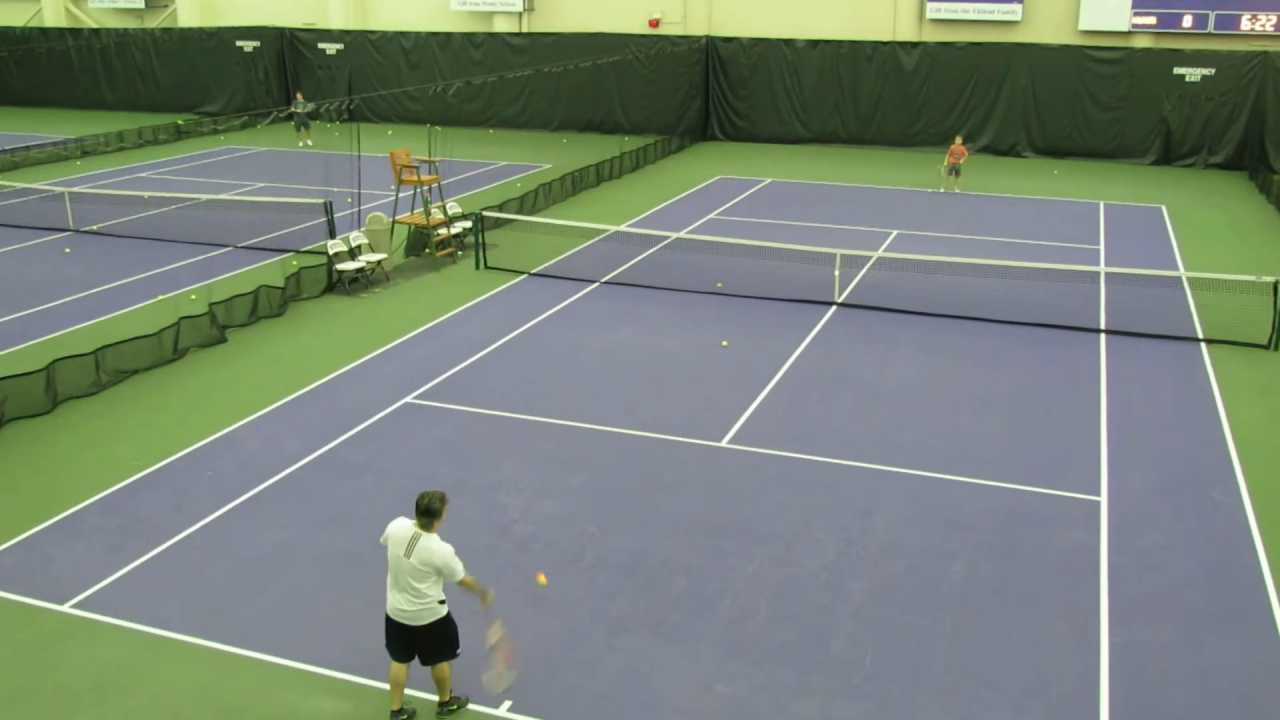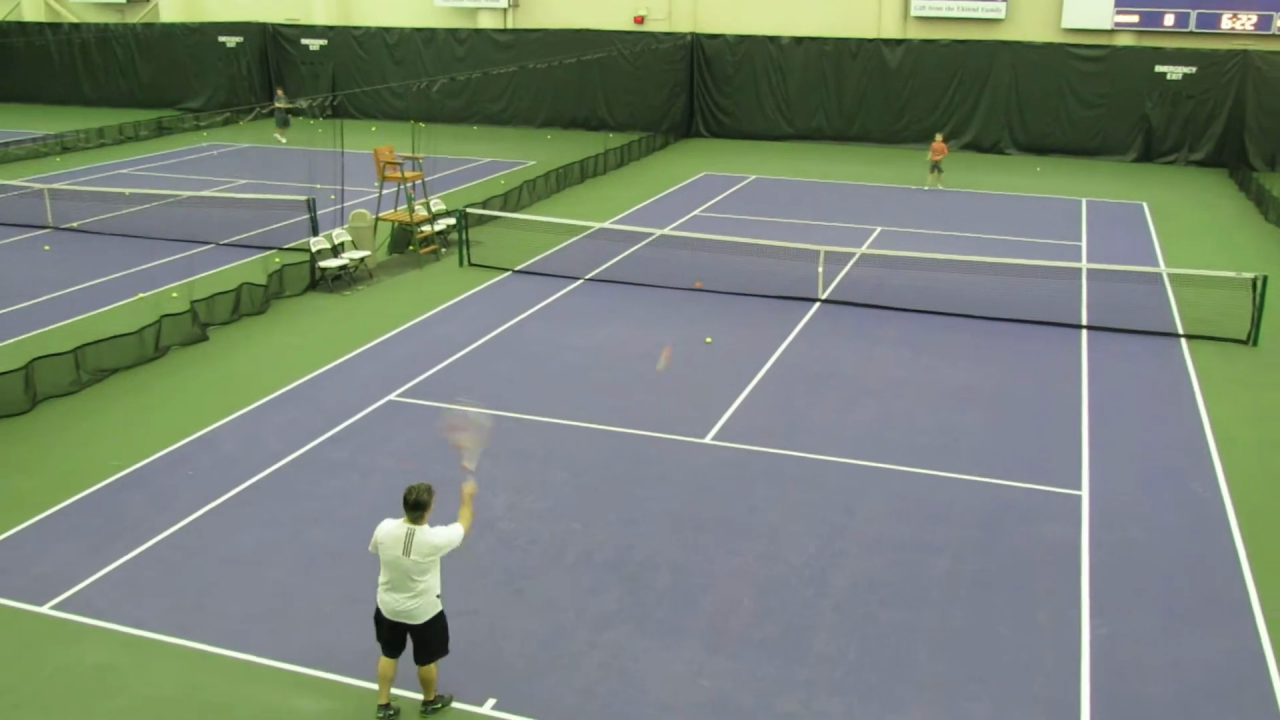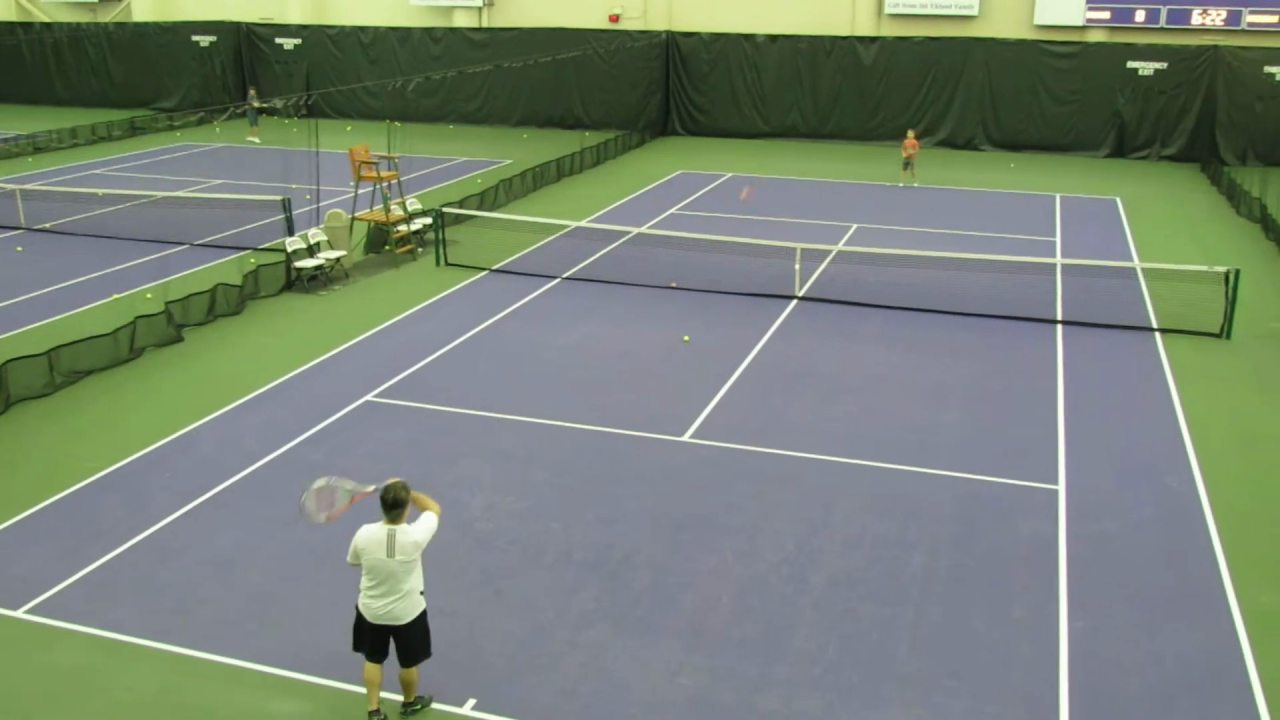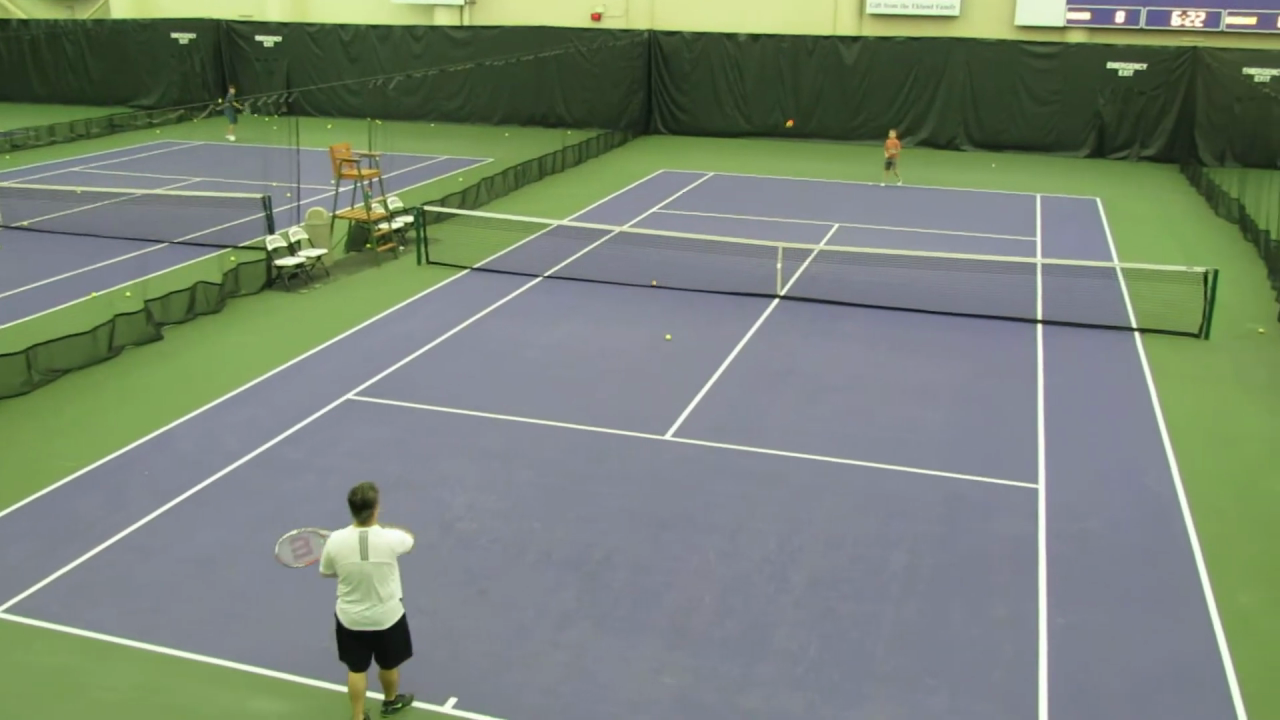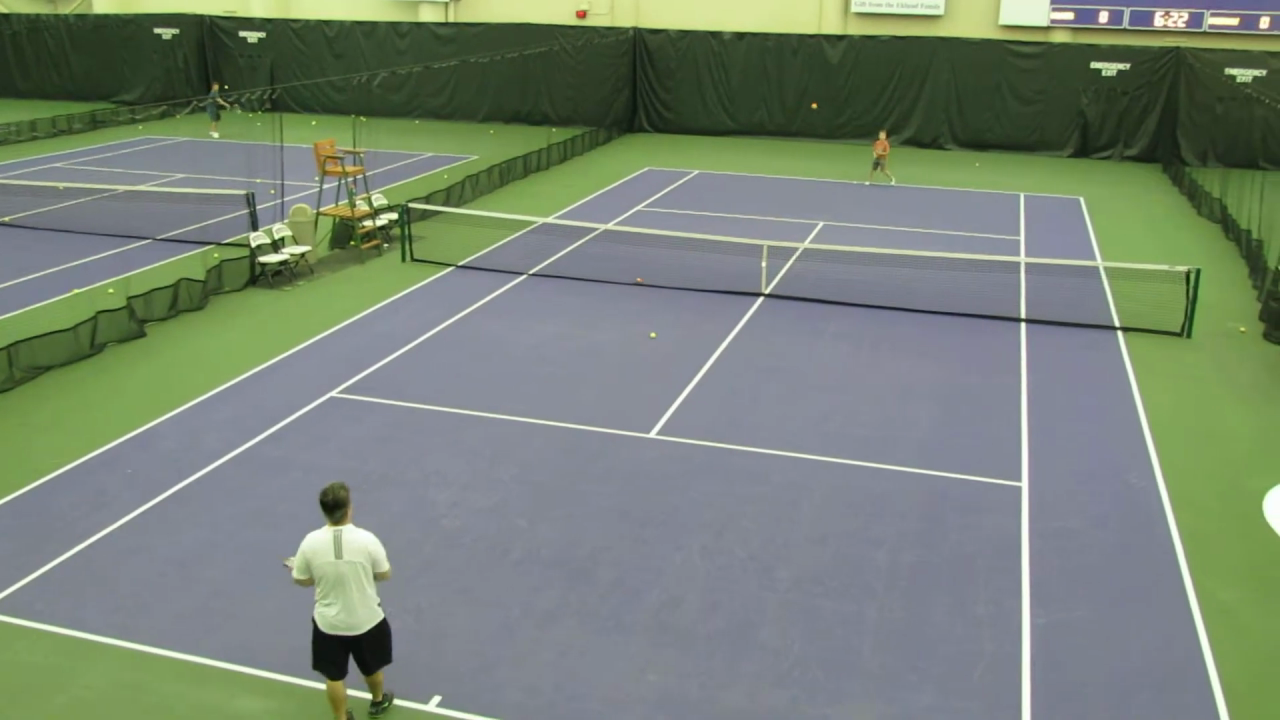
dt=0.2s
person 1, frame 1
left shoulder: (396, 526)
right shoulder: (440, 551)
right elbow: (462, 579)
right wrist: (484, 593)
left hip: (395, 610)
right hip: (429, 615)
left knee: (399, 659)
right knee: (439, 660)
person 1, frame 2
left shoulder: (385, 528)
right shoulder: (436, 539)
left elbow: (375, 551)
right elbow: (464, 524)
right wrist: (468, 497)
left hip: (388, 607)
right hip: (424, 611)
left knee: (389, 655)
right knee: (427, 660)
person 1, frame 3
left shoulder: (364, 534)
right shoulder: (416, 536)
left elbow: (354, 561)
right elbow: (434, 508)
right wrist: (407, 494)
left hip: (371, 611)
right hip: (408, 613)
left knee: (373, 660)
right knee: (409, 662)
person 1, frame 4
left shoulder: (336, 540)
right shoulder: (391, 539)
left elbow: (327, 572)
right elbow: (409, 538)
right wrist: (383, 527)
left hip: (350, 618)
right hip: (387, 617)
left knee: (356, 669)
right knee: (389, 664)
person 1, frame 5
left shoulder: (311, 542)
right shoulder: (366, 539)
left elbow: (300, 579)
right elbow: (385, 575)
left hip: (329, 623)
right hip: (366, 620)
left knee: (334, 676)
right knee: (373, 667)
right ankle: (378, 701)
